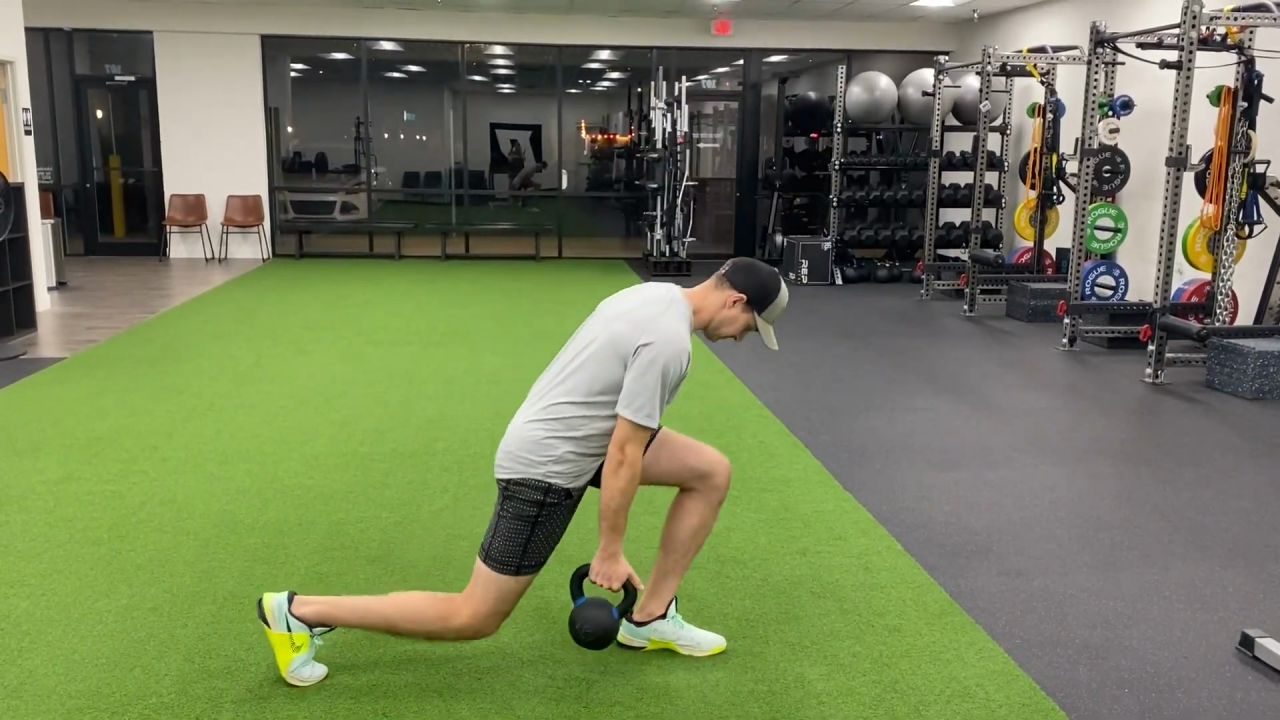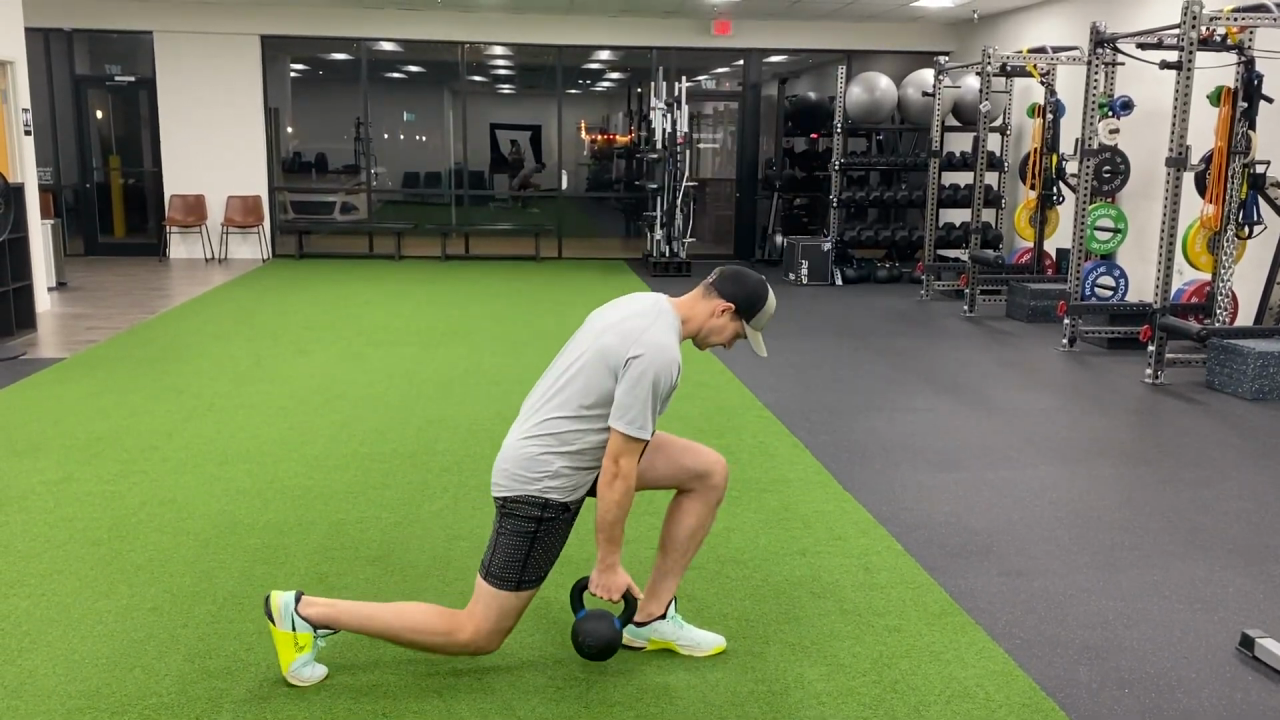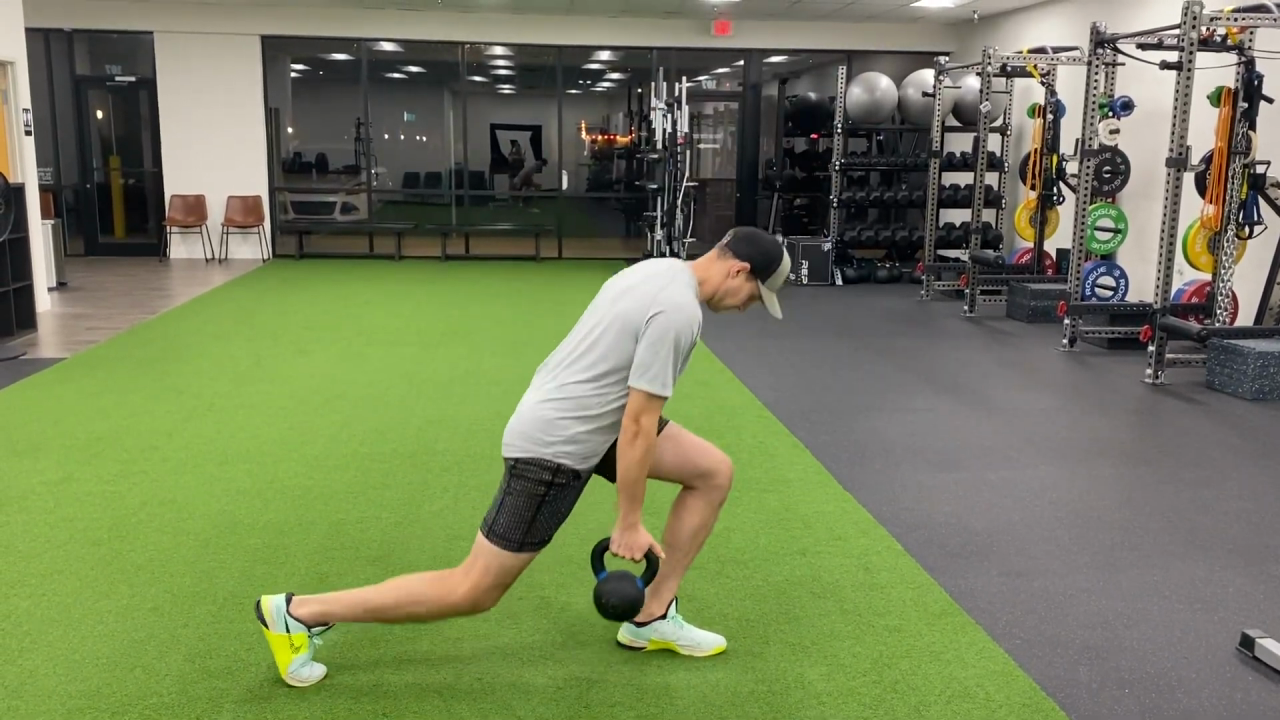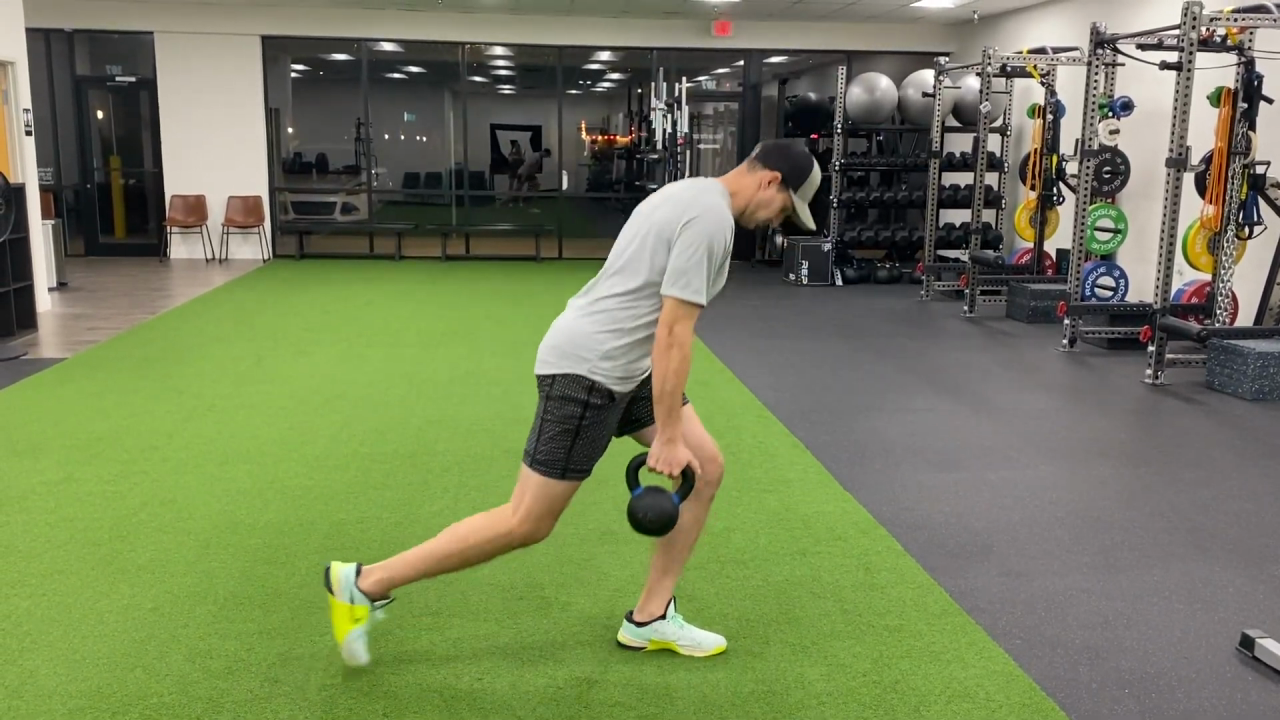
dt=0.2s
person 1, frame 1
left shoulder: (656, 294)
right shoulder: (668, 344)
right elbow: (624, 456)
right wrist: (610, 552)
left hip: (559, 439)
right hip: (548, 466)
left knee: (712, 473)
right knee: (475, 616)
left ankle: (651, 616)
right ankle: (298, 612)
person 1, frame 2
left shoulder: (645, 304)
right shoulder: (658, 353)
right elbow: (617, 470)
right wrist: (608, 566)
left hip: (556, 450)
right hip: (544, 478)
left knee: (710, 472)
right knee: (476, 635)
left ankle: (651, 618)
right ankle: (301, 613)
person 1, frame 3
left shoulder: (659, 271)
right shoulder: (678, 310)
right elbow: (638, 424)
right wrist: (628, 526)
left hip: (583, 423)
right hip: (555, 445)
left knee: (714, 472)
right knee: (473, 592)
left ankle: (653, 617)
right ankle: (297, 615)
person 1, frame 4
left shoulder: (690, 195)
right shoulder: (710, 219)
right elbow: (674, 333)
right wrist: (666, 437)
left hip: (620, 362)
right hip: (588, 368)
left knee: (707, 467)
right knee: (528, 519)
left ankle: (651, 616)
right ankle: (365, 583)
